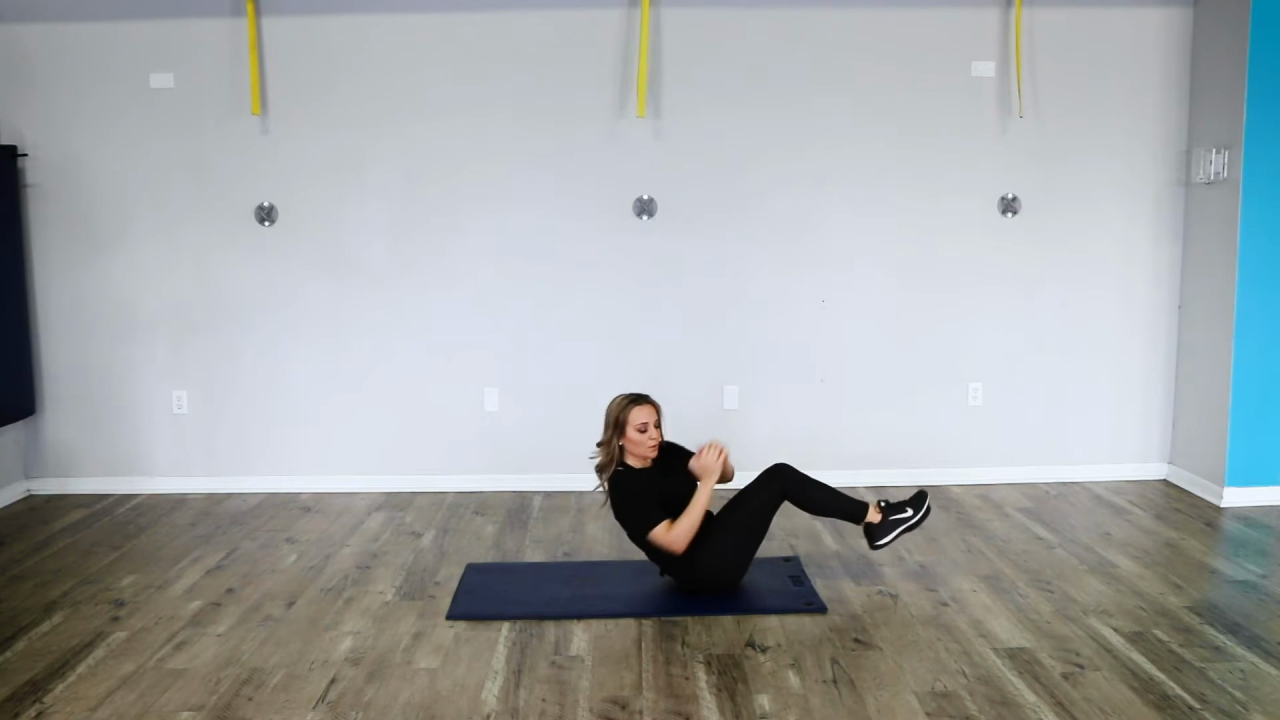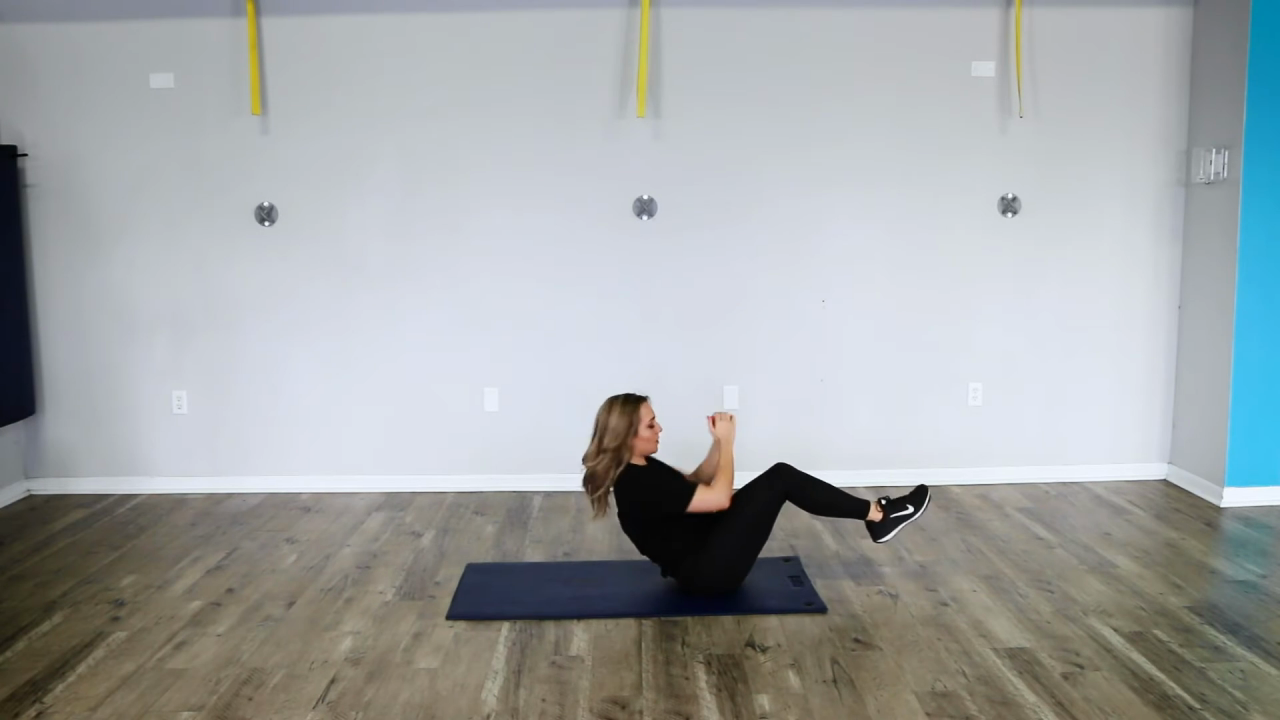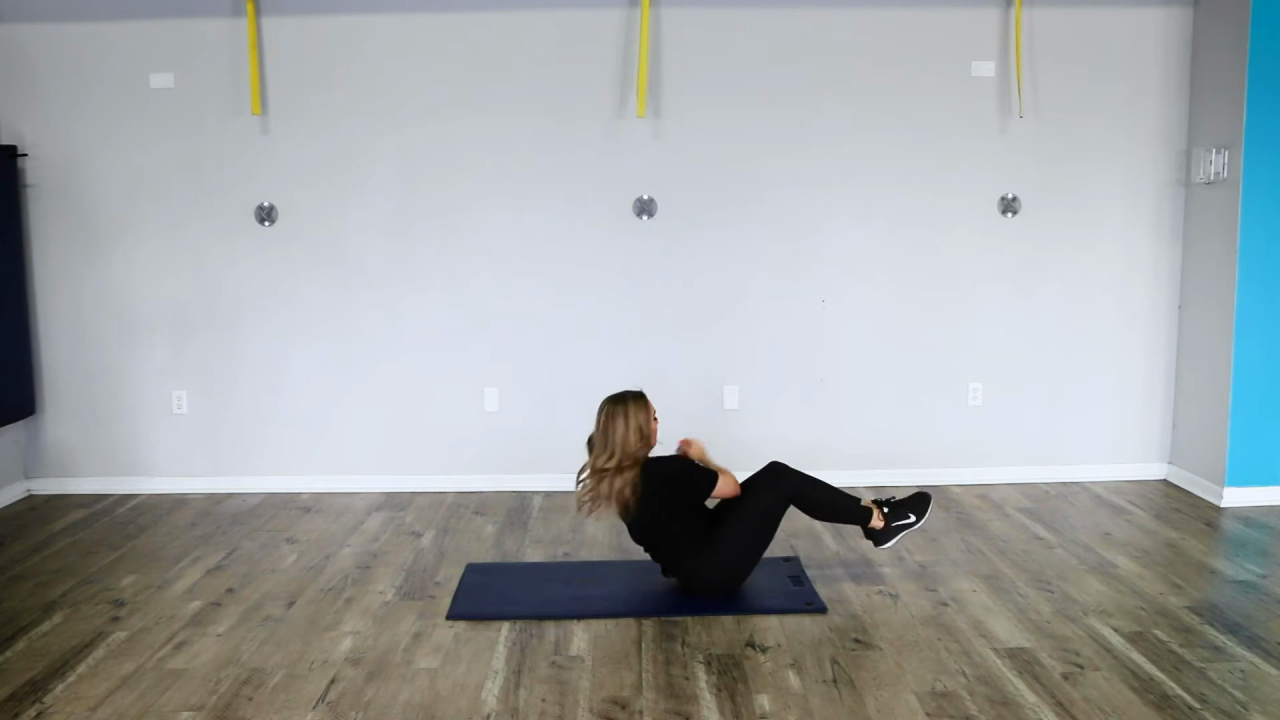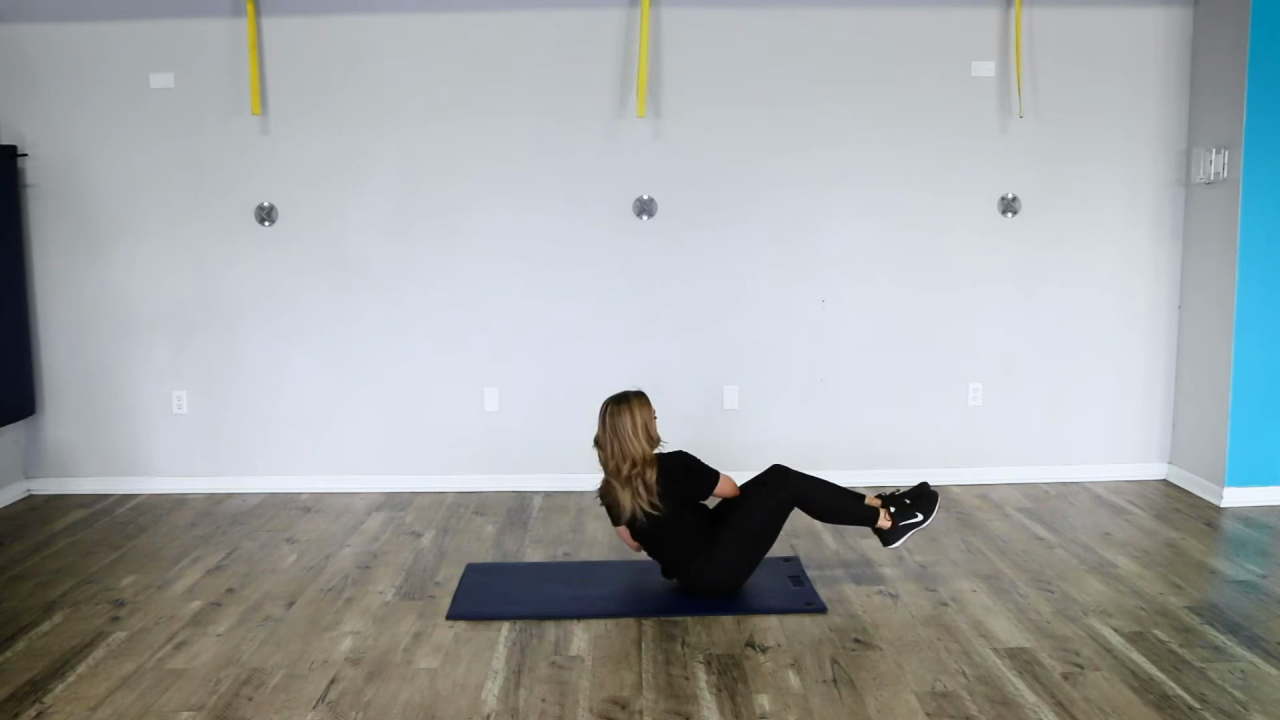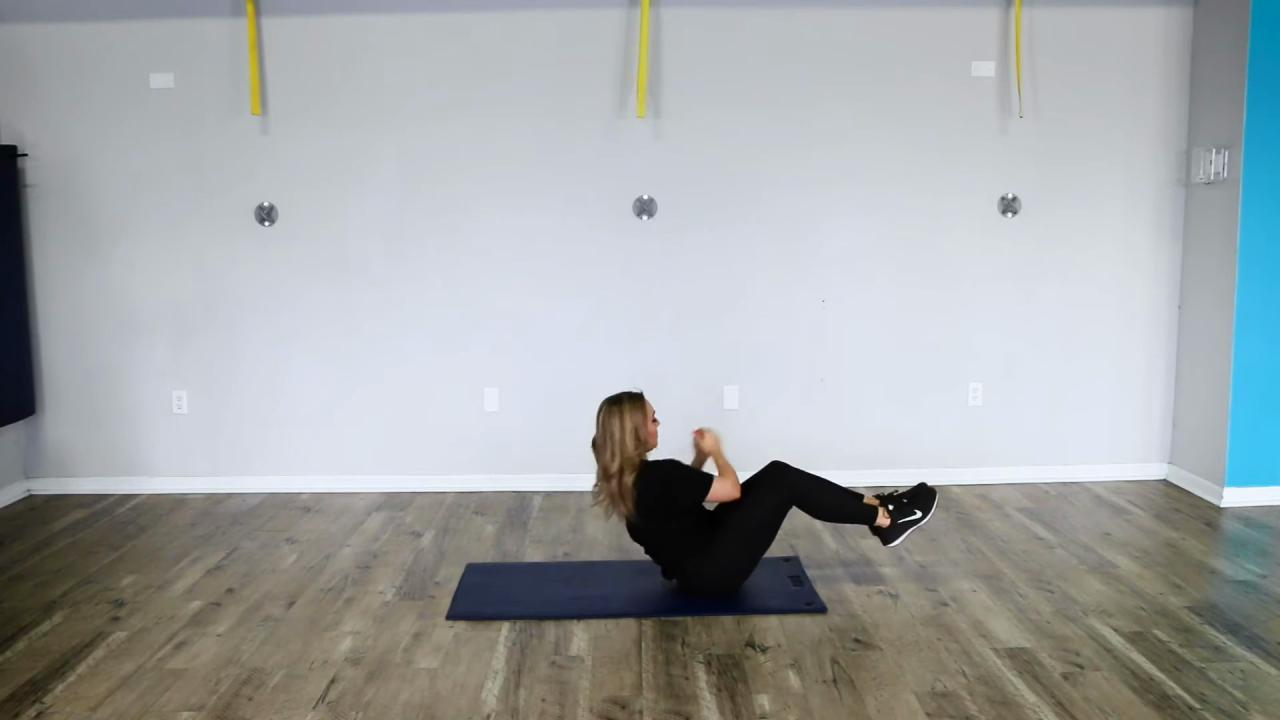
dt=0.2s
person 1, frame 1
left shoulder: (663, 453)
right shoulder: (627, 488)
left elbow: (722, 475)
right elbow: (675, 543)
left wrist: (719, 464)
right wrist: (708, 481)
left hip: (710, 547)
right hip: (702, 570)
left knee: (780, 473)
right knee: (777, 480)
left ankle: (875, 518)
right ankle: (877, 519)
person 1, frame 2
left shoulder: (638, 472)
right shoulder: (645, 485)
left elbow: (693, 489)
right elbow: (720, 500)
left wrist: (718, 446)
right wrist: (726, 444)
left hip: (705, 549)
right hip: (708, 571)
left knee: (779, 473)
right knee: (780, 481)
left ankle: (872, 510)
right ankle: (877, 515)
person 1, frame 3
left shoulder: (612, 481)
right shoulder: (670, 471)
right elbow: (733, 488)
right wrist: (702, 461)
left hip: (701, 546)
right hip: (709, 569)
left knee: (775, 472)
right knee: (785, 484)
left ankle: (871, 509)
right ankle: (879, 523)
person 1, frame 4
left shoulder: (612, 487)
right shoulder: (674, 466)
left elbow: (633, 542)
right elbow: (730, 488)
left hip: (703, 548)
right hip: (710, 571)
left knee: (778, 476)
right knee: (790, 488)
left ankle: (878, 504)
right ankle: (886, 522)
person 1, frame 5
left shoulder: (625, 478)
right shoulder: (657, 476)
right elbow: (732, 489)
left wrist: (699, 459)
right wrist: (713, 454)
left hip: (706, 545)
right hip: (708, 571)
left knee: (777, 472)
right knee: (786, 485)
left ankle: (876, 504)
right ankle: (885, 520)
